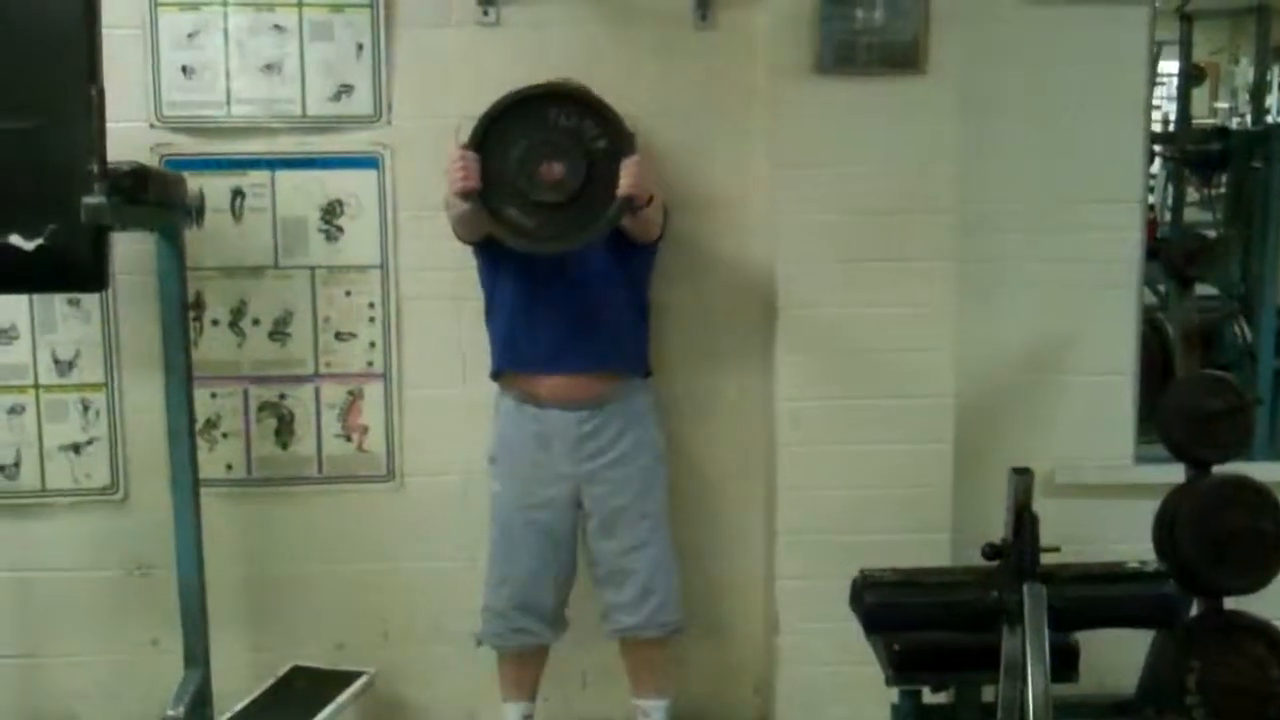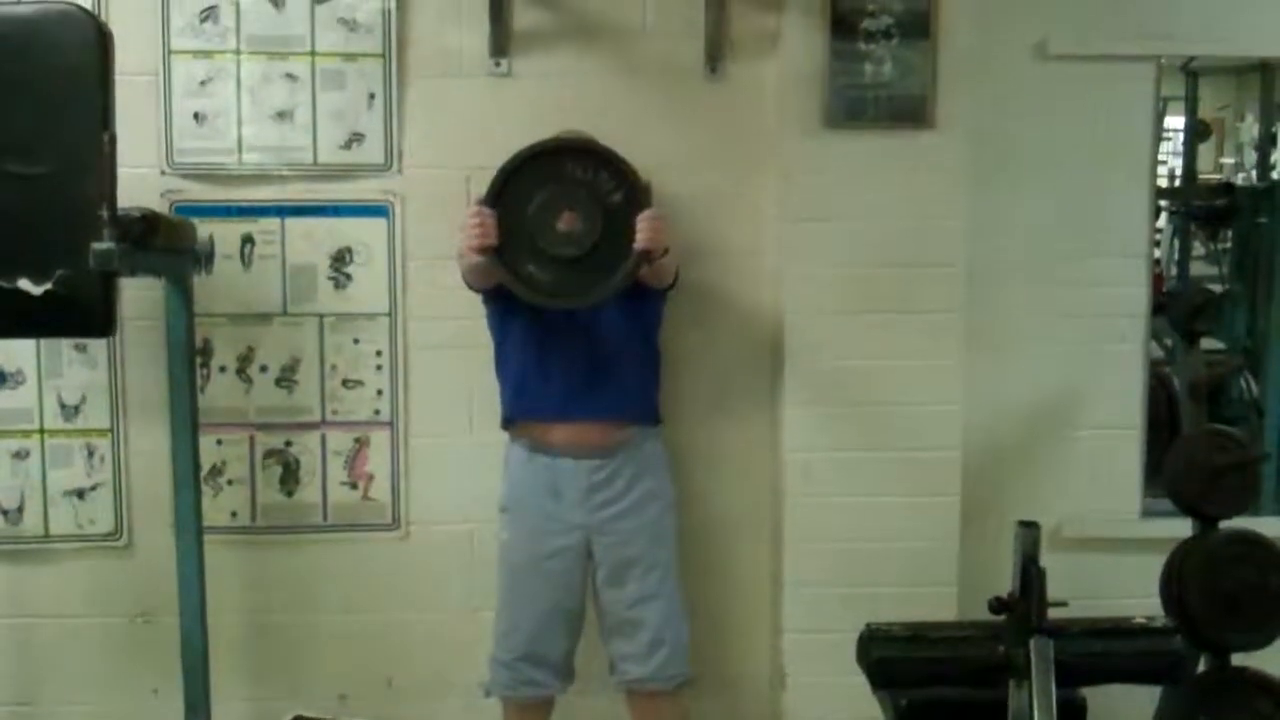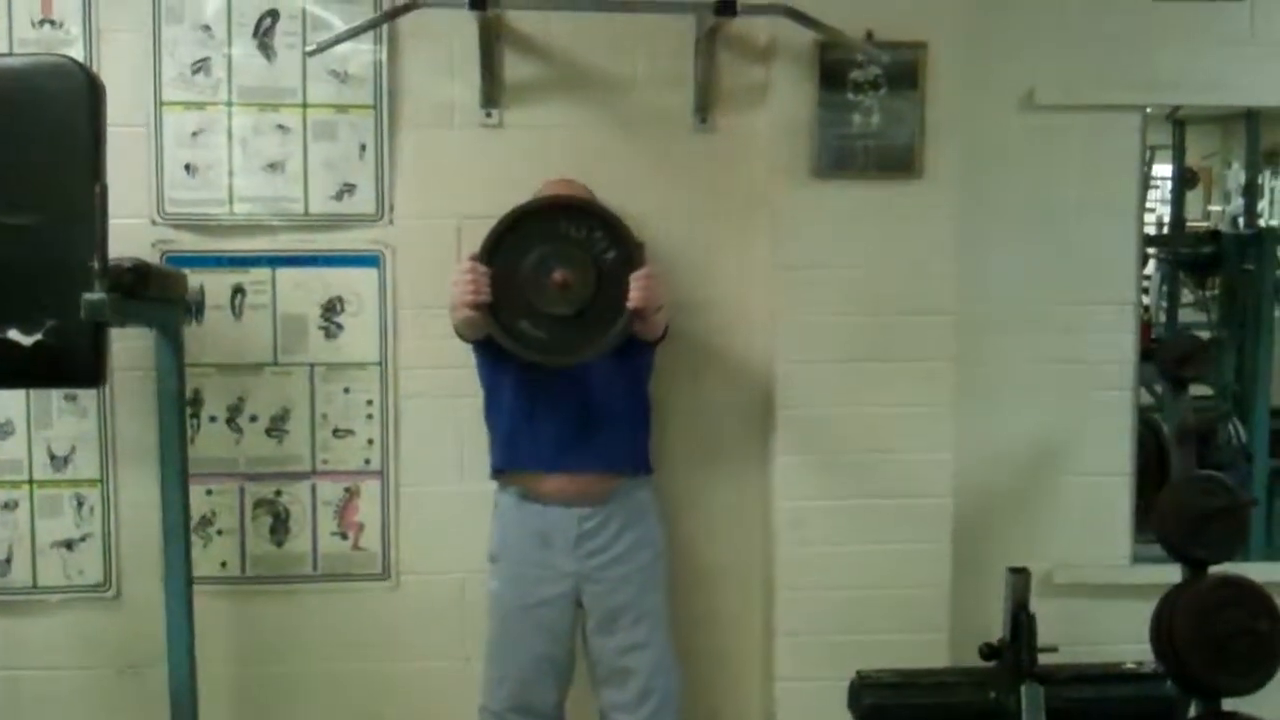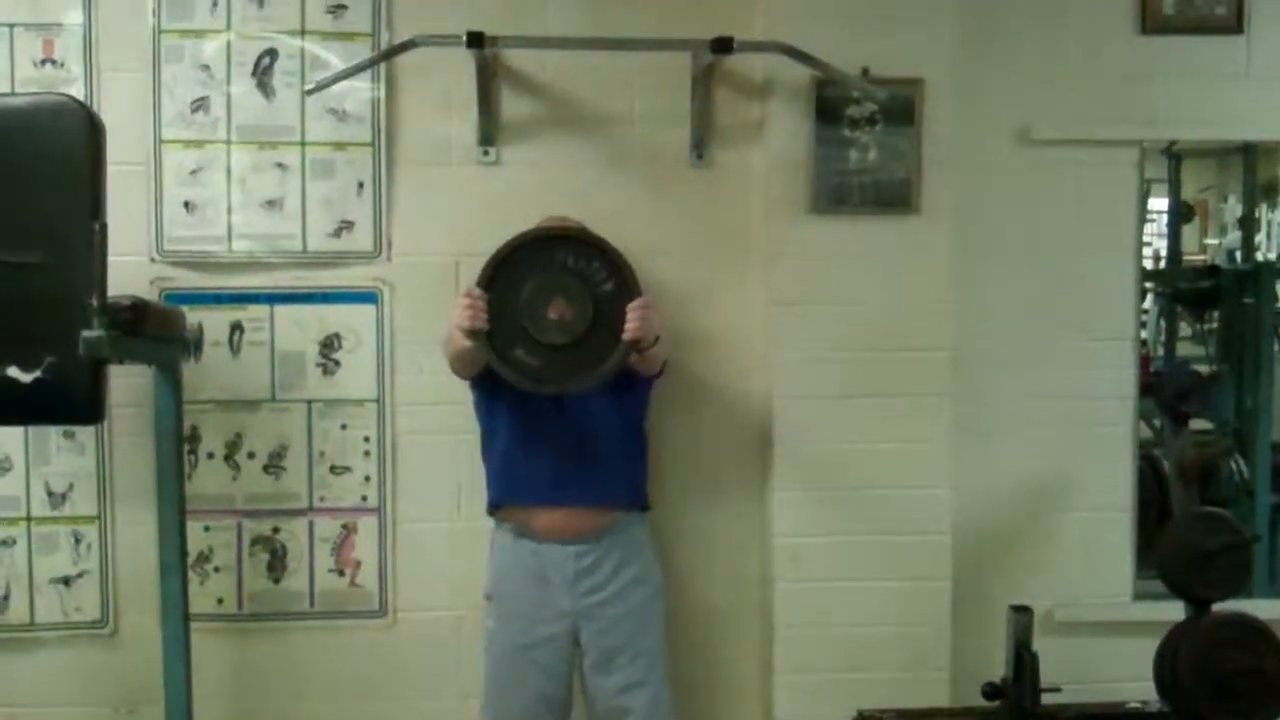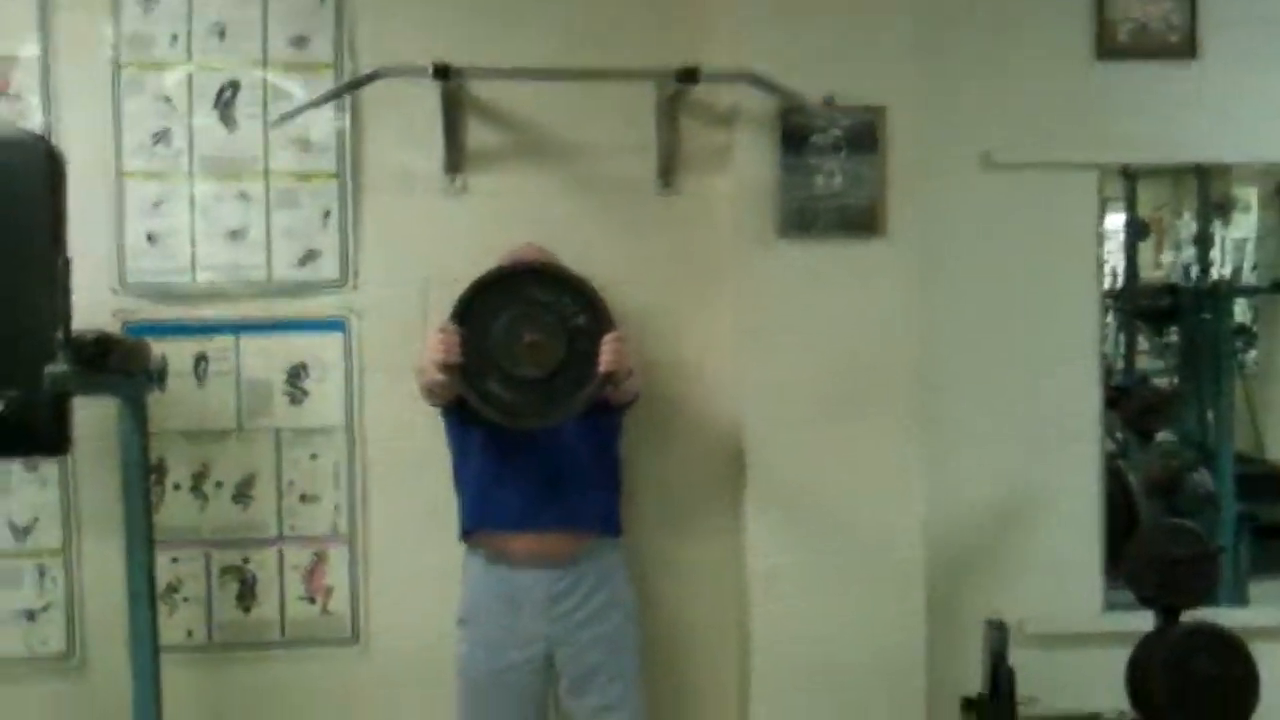
dt=1s
person 1, frame 1
left shoulder: (621, 209)
left elbow: (649, 225)
right elbow: (469, 224)
left wrist: (641, 198)
right wrist: (461, 197)
left hip: (620, 419)
right hip: (528, 422)
left knee: (642, 587)
right knee: (520, 591)
person 1, frame 2
left shoulder: (629, 253)
left elbow: (661, 275)
right elbow: (483, 274)
left wrist: (659, 247)
right wrist: (474, 251)
left hip: (630, 466)
right hip: (538, 471)
left knee: (650, 638)
right knee: (527, 643)
person 1, frame 3
left shoulder: (620, 301)
left elbow: (652, 326)
right elbow: (472, 326)
left wrist: (652, 307)
right wrist: (465, 305)
left hip: (621, 516)
right hip: (527, 519)
person 1, frame 4
left shoulder: (616, 337)
left elbow: (650, 362)
right elbow: (463, 362)
left wrist: (649, 340)
right wrist: (462, 335)
left hip: (617, 553)
right hip: (524, 556)
person 1, frame 5
left shoulder: (590, 364)
left elbow: (622, 391)
right elbow: (437, 391)
left wrist: (622, 374)
right wrist: (434, 369)
left hip: (590, 578)
right hip: (497, 581)
